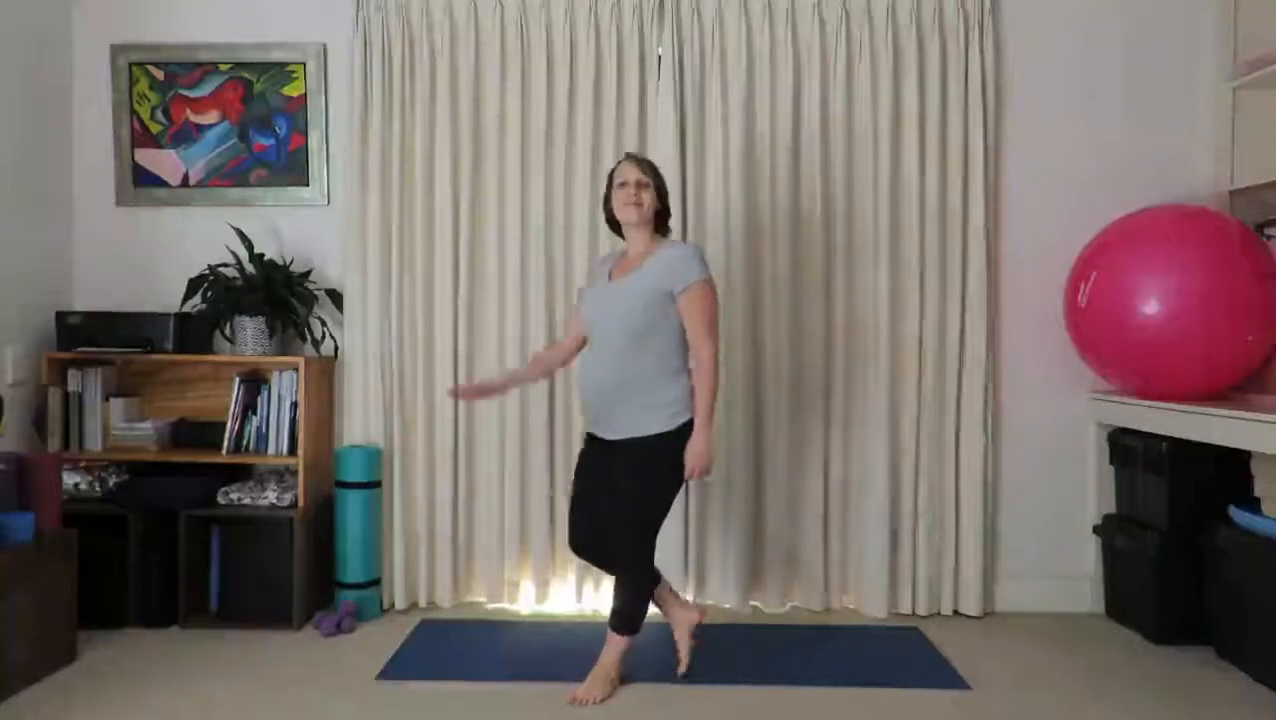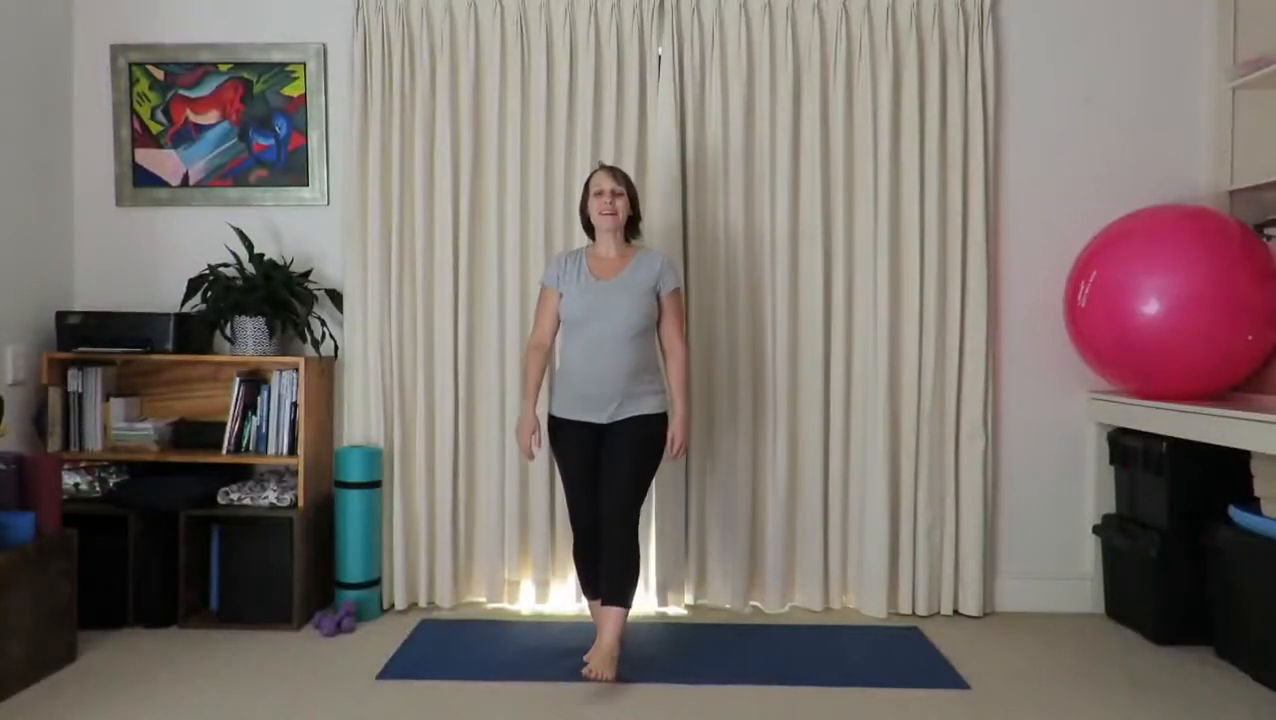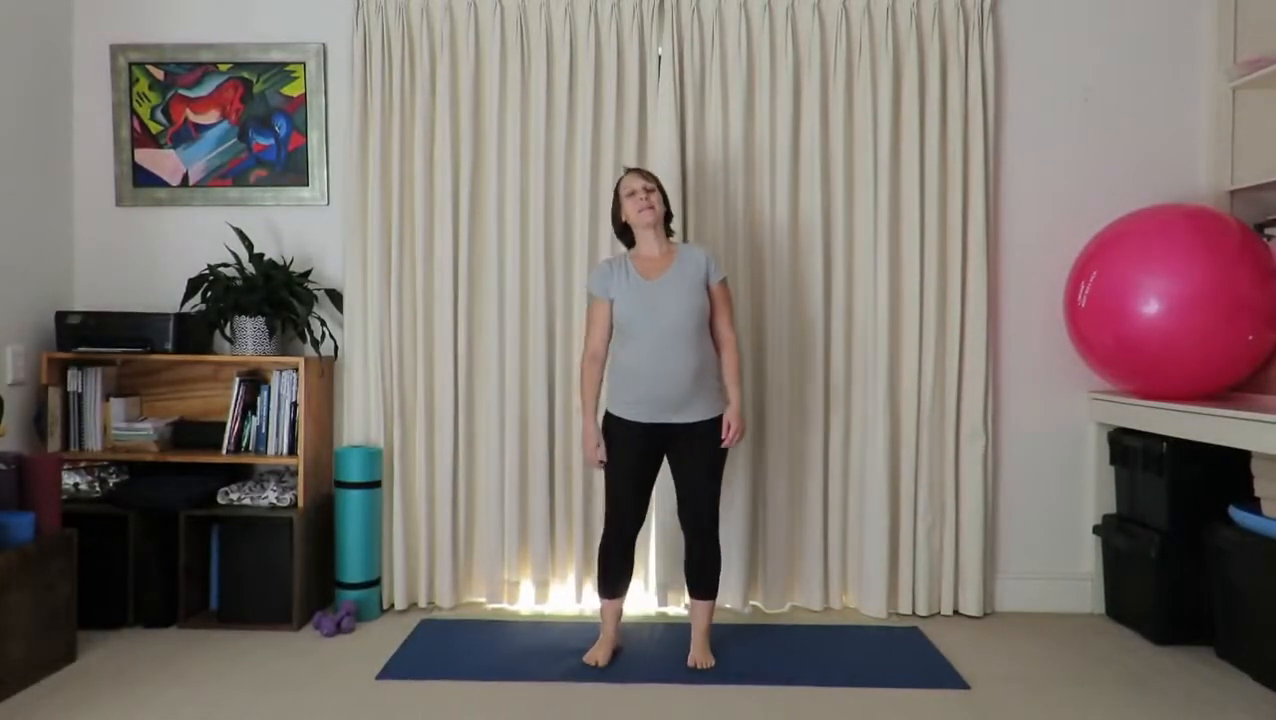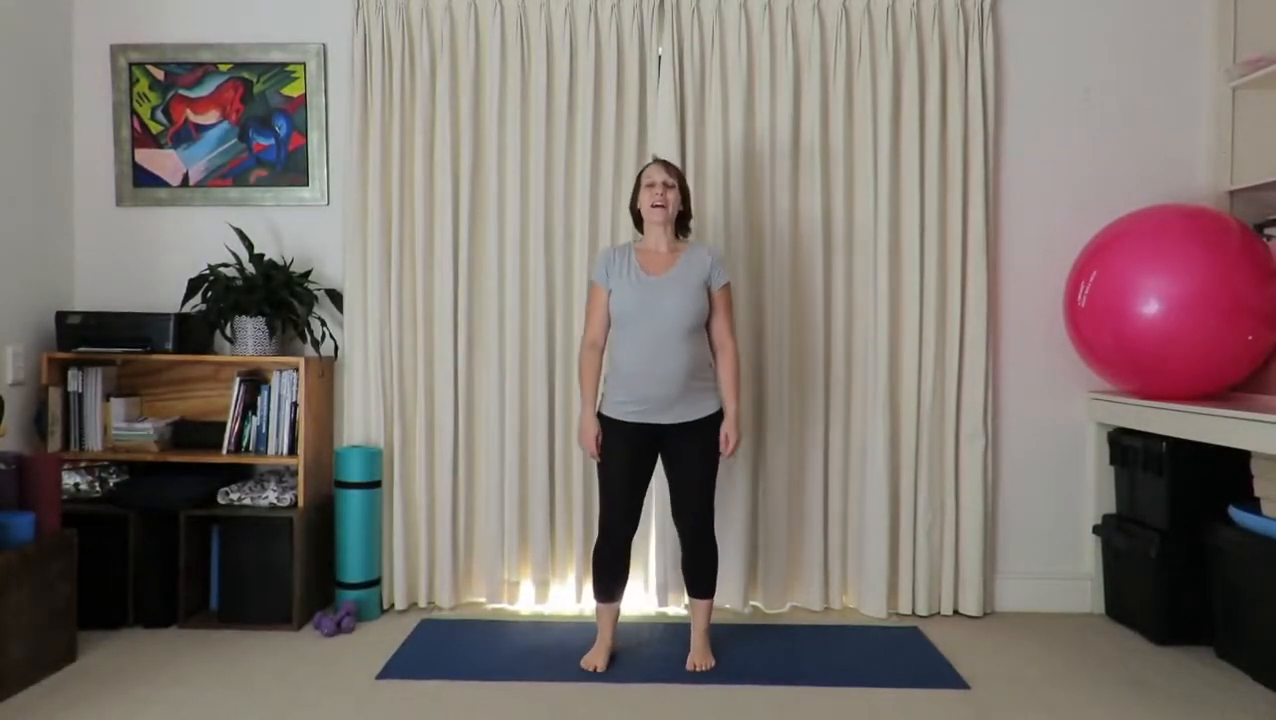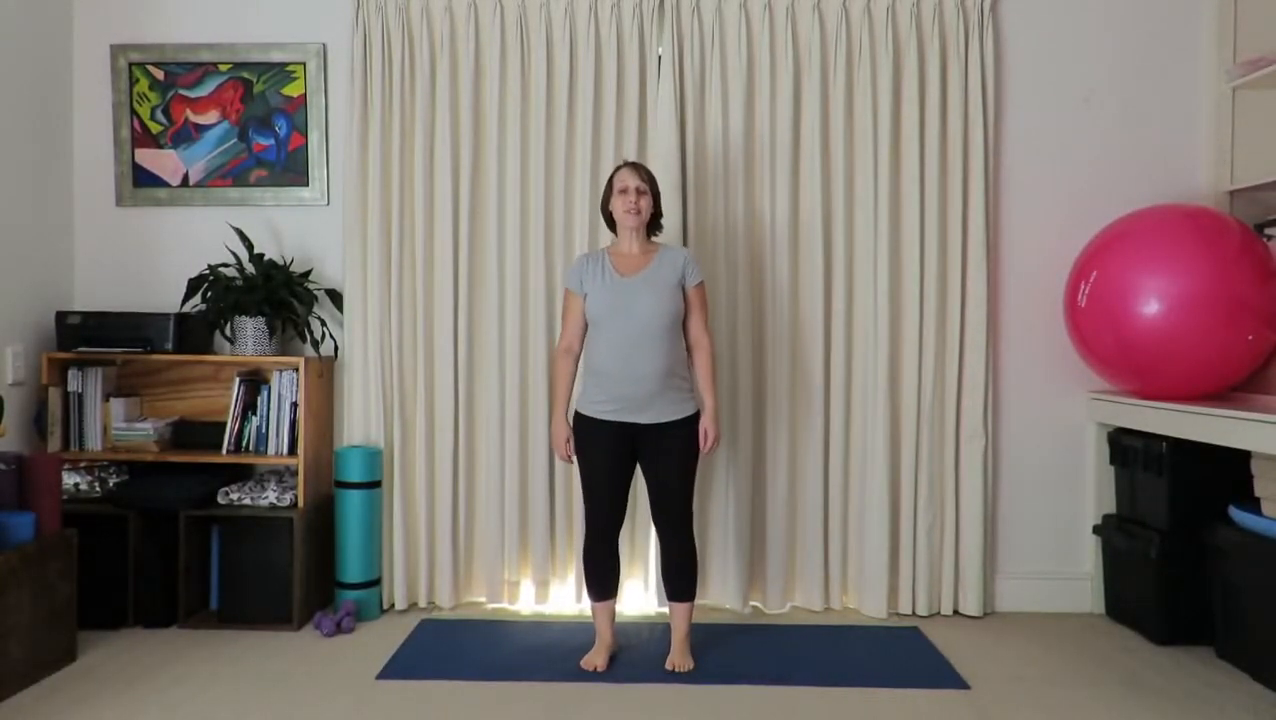
dt=1s
person 1, frame 1
left shoulder: (681, 260)
right shoulder: (601, 269)
left elbow: (705, 350)
right elbow: (565, 347)
left wrist: (703, 431)
right wrist: (499, 383)
left hip: (660, 432)
right hip: (605, 433)
left knee: (631, 543)
right knee: (586, 538)
left ankle: (610, 664)
right ankle: (677, 610)
person 1, frame 2
left shoulder: (657, 267)
right shoulder: (563, 267)
left elbow: (674, 348)
right elbow: (539, 342)
left wrist: (679, 414)
right wrist: (527, 409)
left hip: (637, 417)
right hip: (572, 419)
left knee: (618, 520)
right knee: (584, 527)
left ankle: (610, 645)
right ankle: (603, 630)
person 1, frame 3
left shoulder: (701, 262)
right shoulder: (609, 273)
left elbow: (725, 339)
right elbow: (594, 353)
left wrist: (735, 402)
right wrist: (589, 421)
left hip: (699, 419)
right hip: (630, 421)
left knee: (700, 526)
right knee: (620, 525)
left ankle: (700, 637)
right ankle: (608, 634)
person 1, frame 4
left shoulder: (706, 263)
right shoulder: (611, 262)
left elbow: (723, 343)
right elbow: (592, 342)
left wrist: (732, 413)
right wrist: (587, 413)
left hip: (693, 419)
right hip: (623, 418)
left knee: (695, 525)
right knee: (615, 526)
left ankle: (700, 636)
right ankle: (604, 637)
person 1, frame 5
left shoulder: (680, 263)
right shoulder: (586, 267)
left elbow: (699, 342)
right elbow: (568, 347)
left wrist: (710, 409)
right wrist: (558, 415)
left hip: (671, 419)
right hip: (601, 420)
left knee: (674, 525)
right knee: (601, 527)
left ankle: (680, 639)
right ankle: (603, 638)
